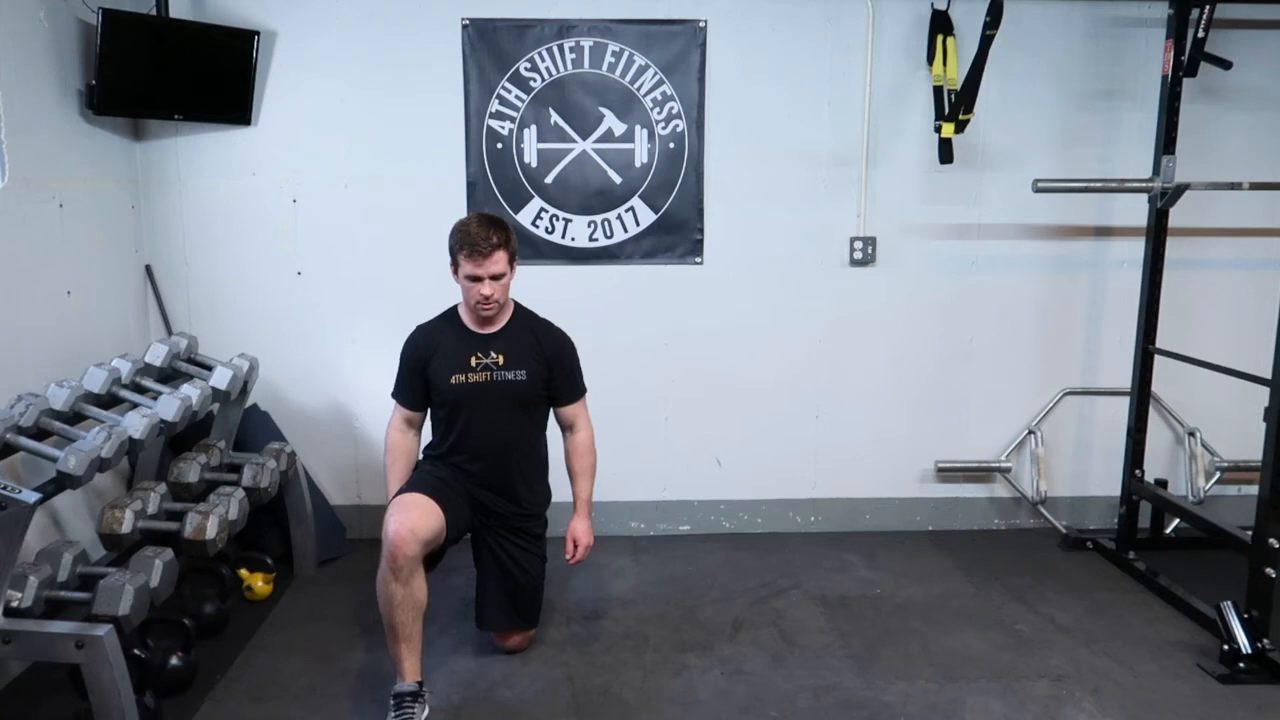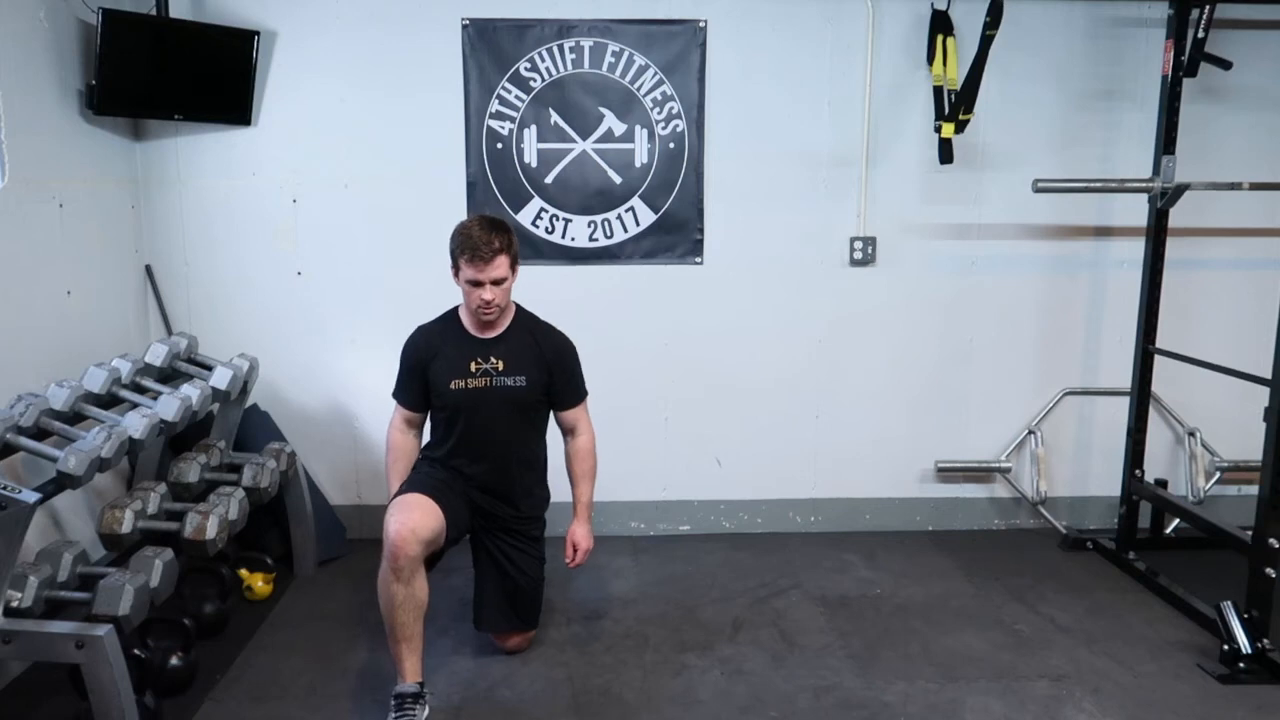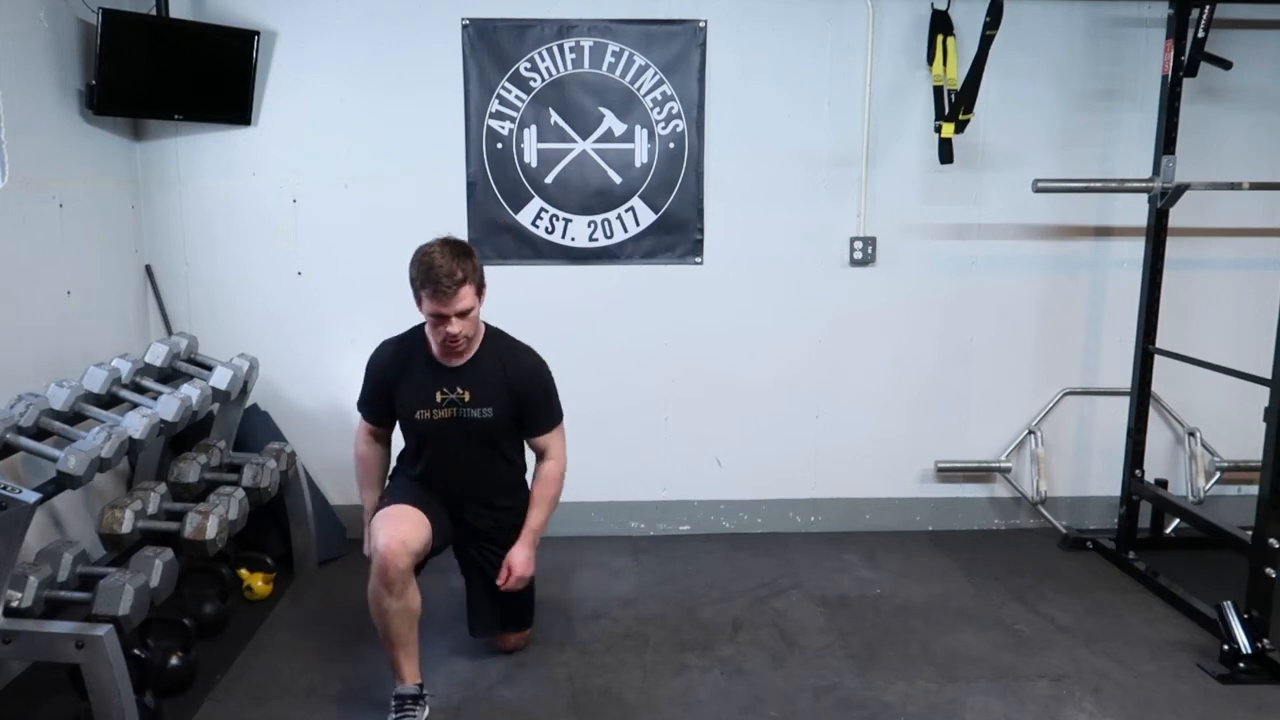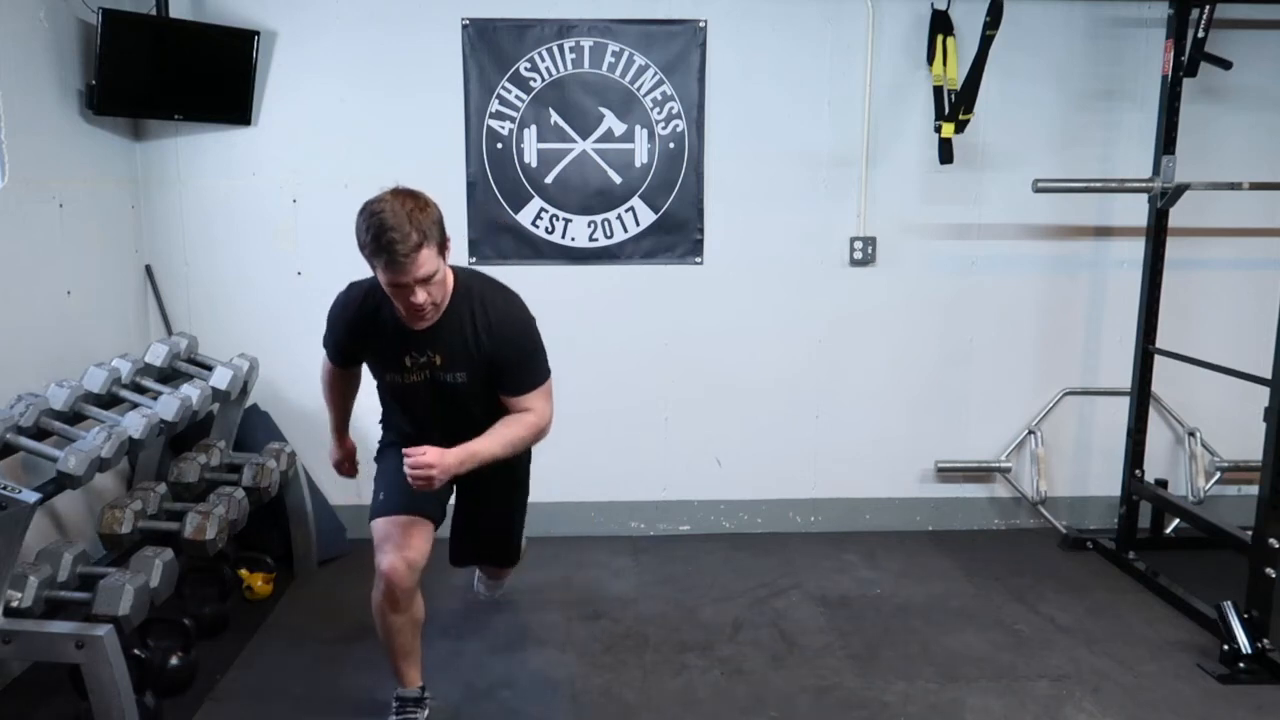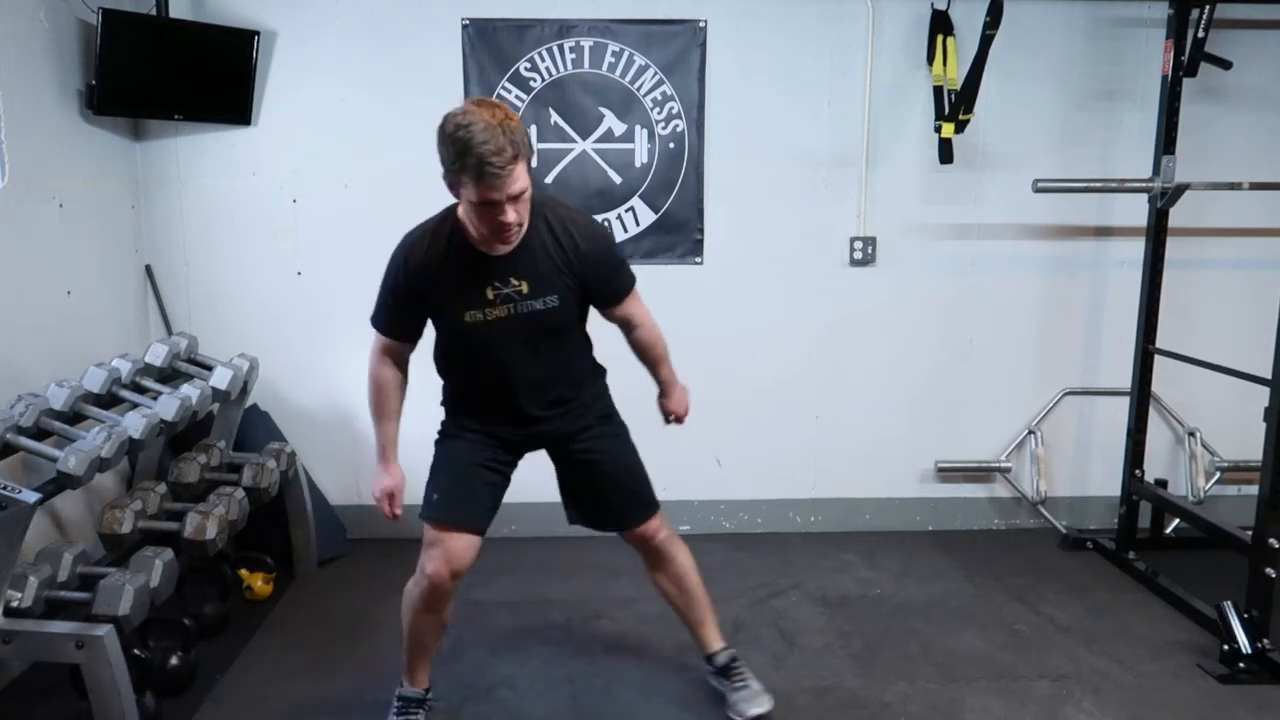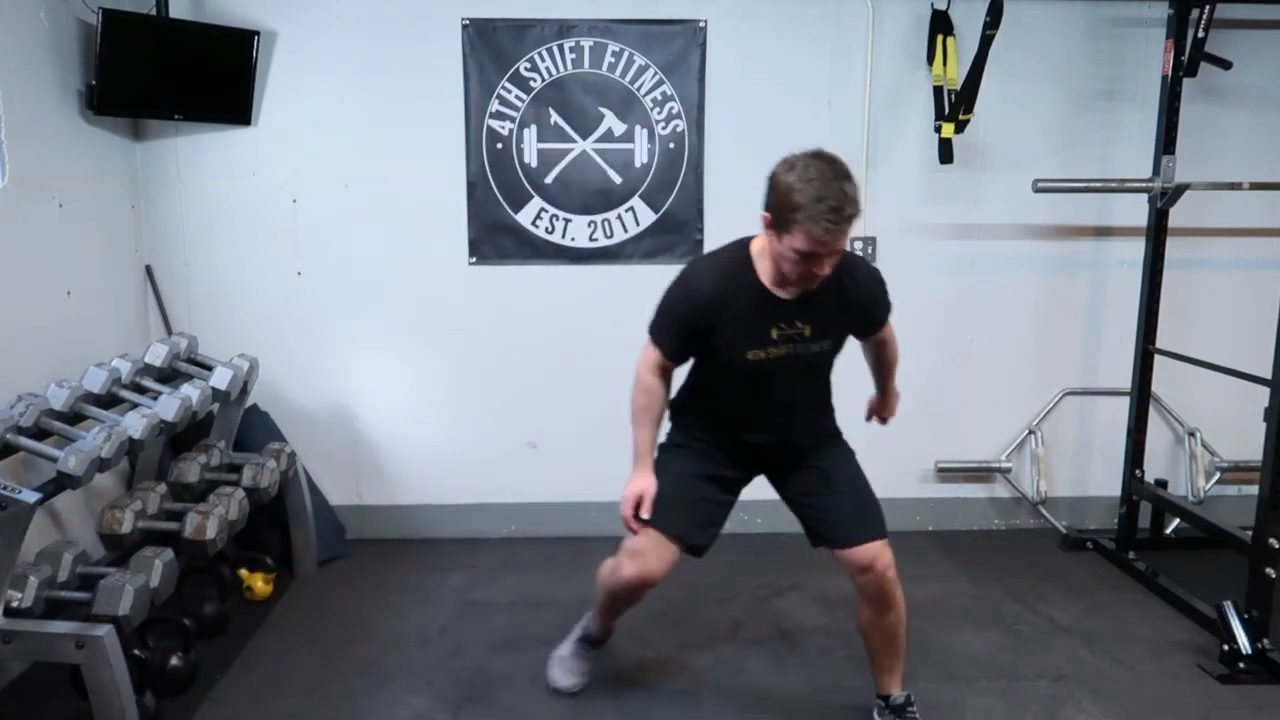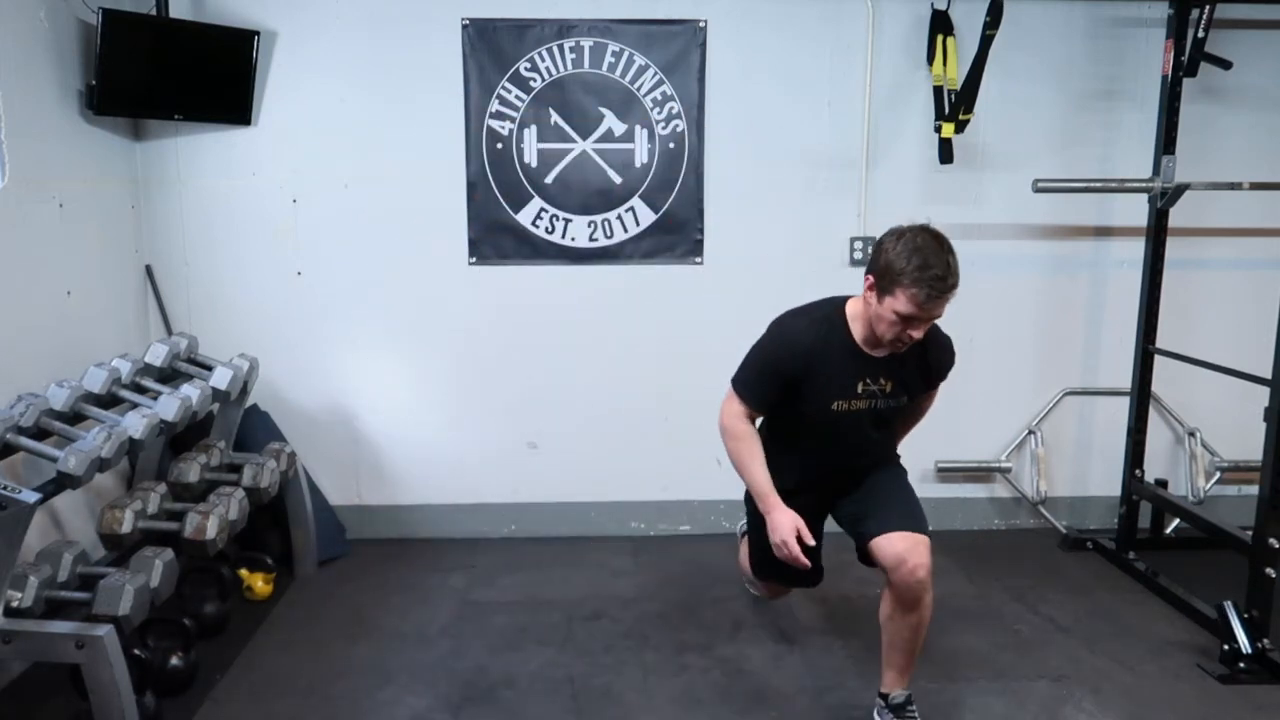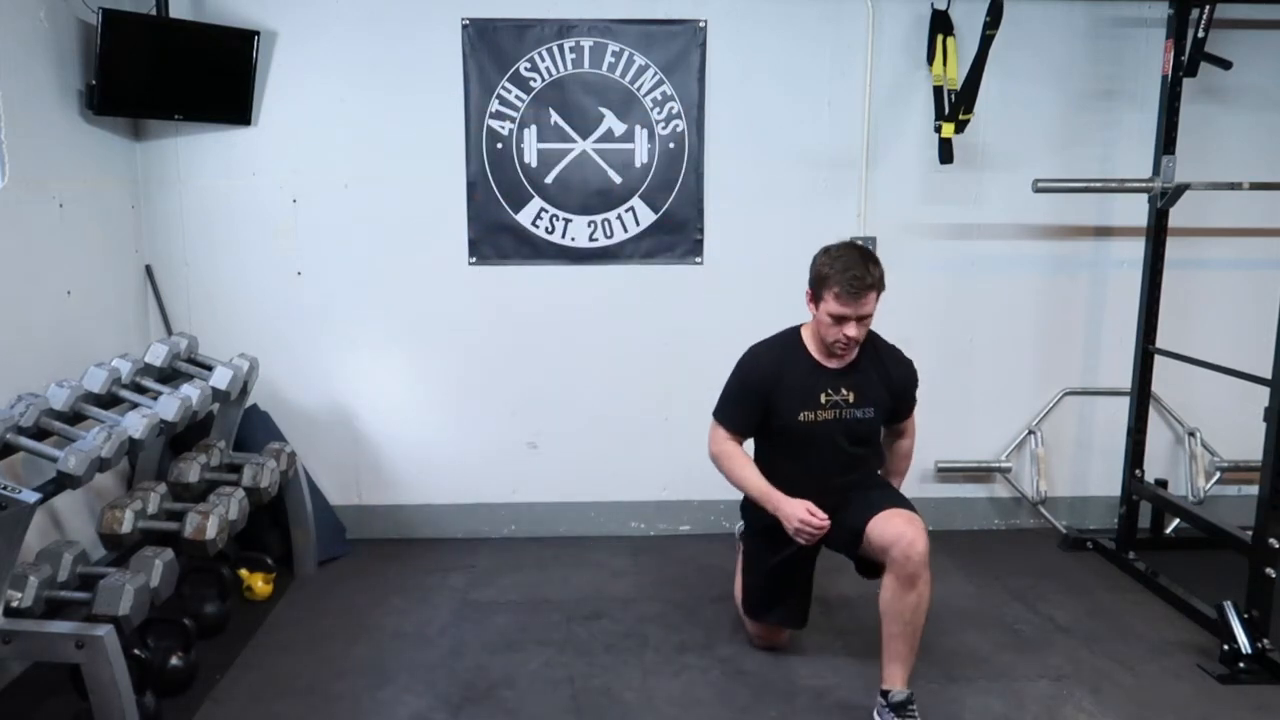
dt=0.4s
person 1, frame 1
left shoulder: (549, 342)
right shoulder: (427, 341)
left elbow: (576, 427)
right elbow: (404, 426)
left wrist: (582, 512)
right wrist: (395, 507)
left hip: (519, 499)
right hip: (447, 478)
left knee: (514, 639)
right knee: (399, 539)
left ankle: (490, 569)
person 1, frame 2
left shoulder: (550, 345)
right shoulder: (426, 343)
left elbow: (577, 431)
right elbow: (405, 427)
left wrist: (582, 517)
right wrist: (397, 506)
left hip: (518, 502)
right hip: (445, 479)
left knee: (513, 640)
right knee: (399, 538)
left ankle: (488, 569)
person 1, frame 3
left shoulder: (522, 367)
right shoulder: (390, 361)
left elbow: (551, 456)
right elbow: (371, 438)
left wrist: (528, 542)
right wrist: (371, 518)
left hip: (498, 509)
right hip: (422, 491)
left knee: (510, 640)
right knee: (389, 551)
left ankle: (478, 570)
person 1, frame 4
left shoulder: (500, 312)
right shoulder: (354, 311)
left elbow: (535, 415)
right elbow: (338, 371)
left wrist: (456, 461)
right wrist: (339, 437)
left hip: (489, 452)
right hip: (410, 443)
left knee: (497, 564)
right knee: (395, 570)
left ankle: (490, 558)
person 1, frame 5
left shoulder: (578, 236)
right shoulder: (421, 260)
left elbow: (632, 317)
right elbow: (388, 357)
left wrist: (670, 386)
right wrist: (387, 458)
left hip: (579, 408)
right hip: (480, 423)
left knee: (653, 536)
right knee: (441, 567)
left ankle: (720, 659)
person 1, frame 6
left shoulder: (859, 283)
right shoulder: (707, 286)
left elbow: (879, 336)
right elbow: (655, 368)
left wrist: (887, 390)
right wrist: (644, 466)
left hip: (808, 440)
right hip: (711, 439)
left knee: (874, 566)
right knee: (642, 567)
right ankle: (594, 630)
person 1, frame 7
left shoulder: (934, 350)
right shoulder: (797, 337)
right elbow: (735, 416)
right wrist: (772, 509)
left hip: (869, 472)
right hip: (788, 479)
left knee: (912, 566)
right knee: (771, 583)
right ankle: (752, 533)
person 1, frame 8
left shoulder: (893, 367)
right shoulder: (765, 364)
left elbow: (902, 434)
right elbow: (722, 444)
left wrist: (887, 496)
right wrist: (779, 506)
left hip: (857, 493)
right hip: (780, 506)
left knee: (910, 544)
right knee: (766, 637)
right ankle: (749, 543)
